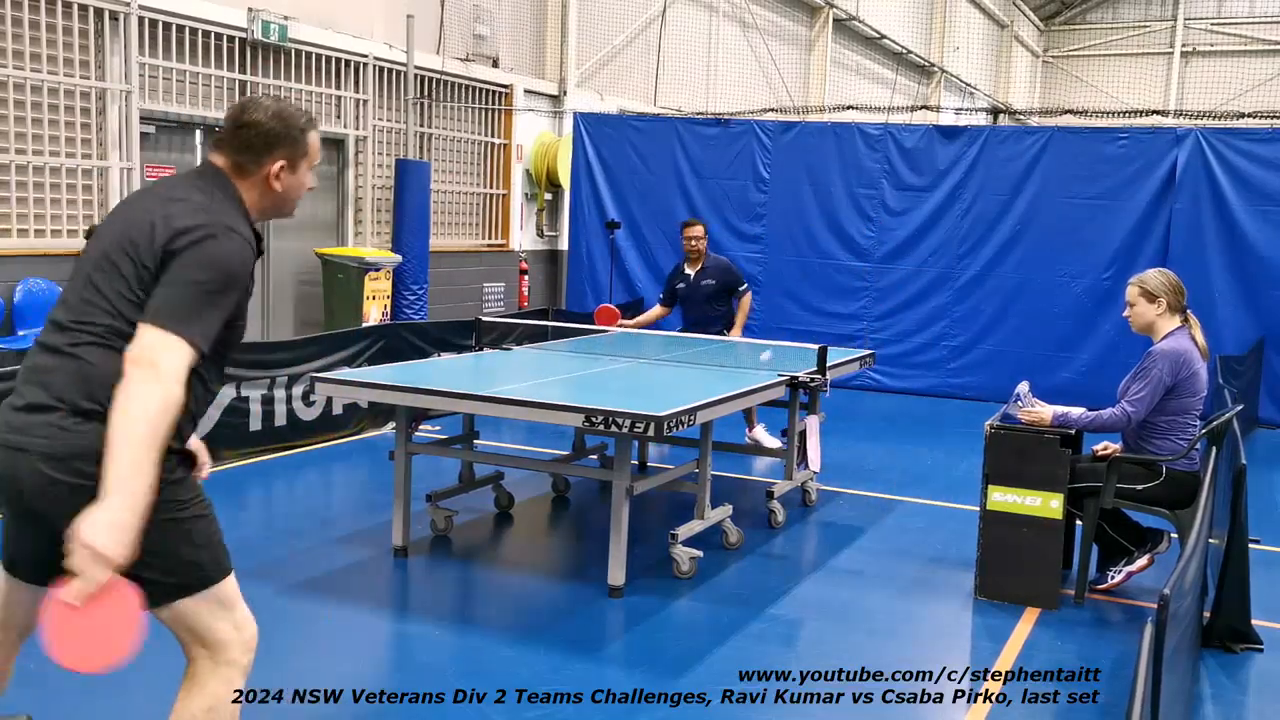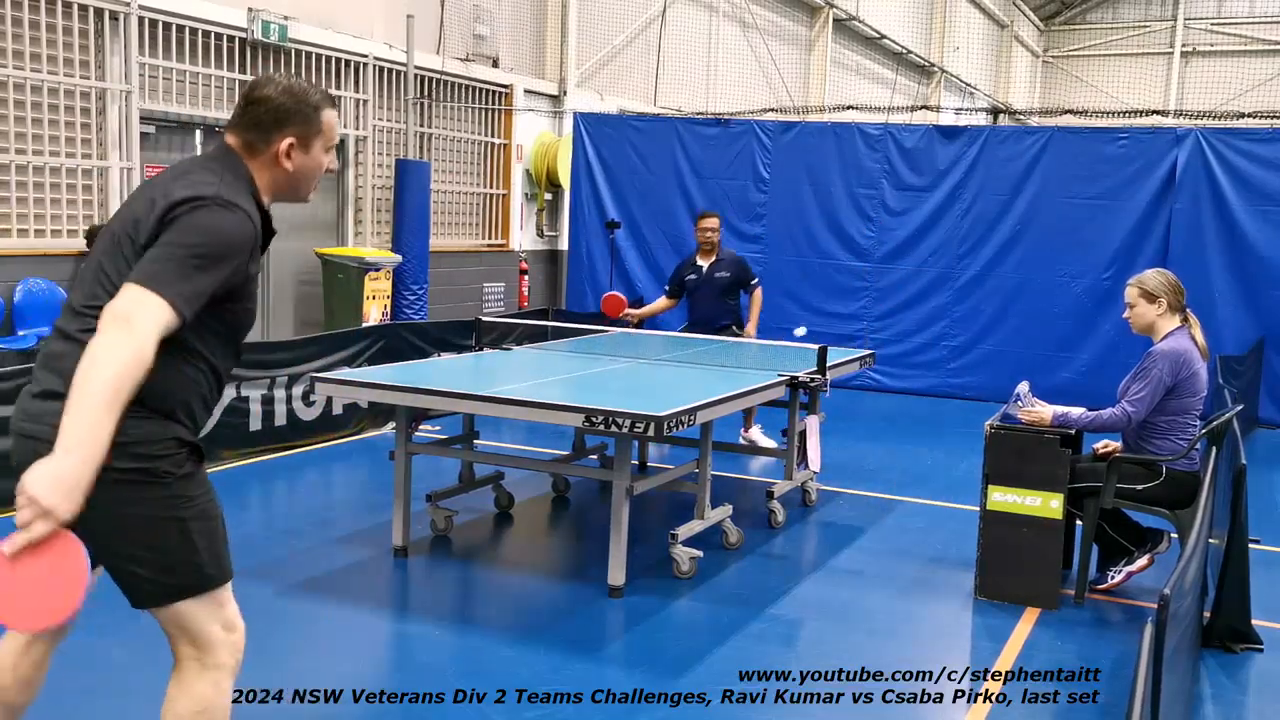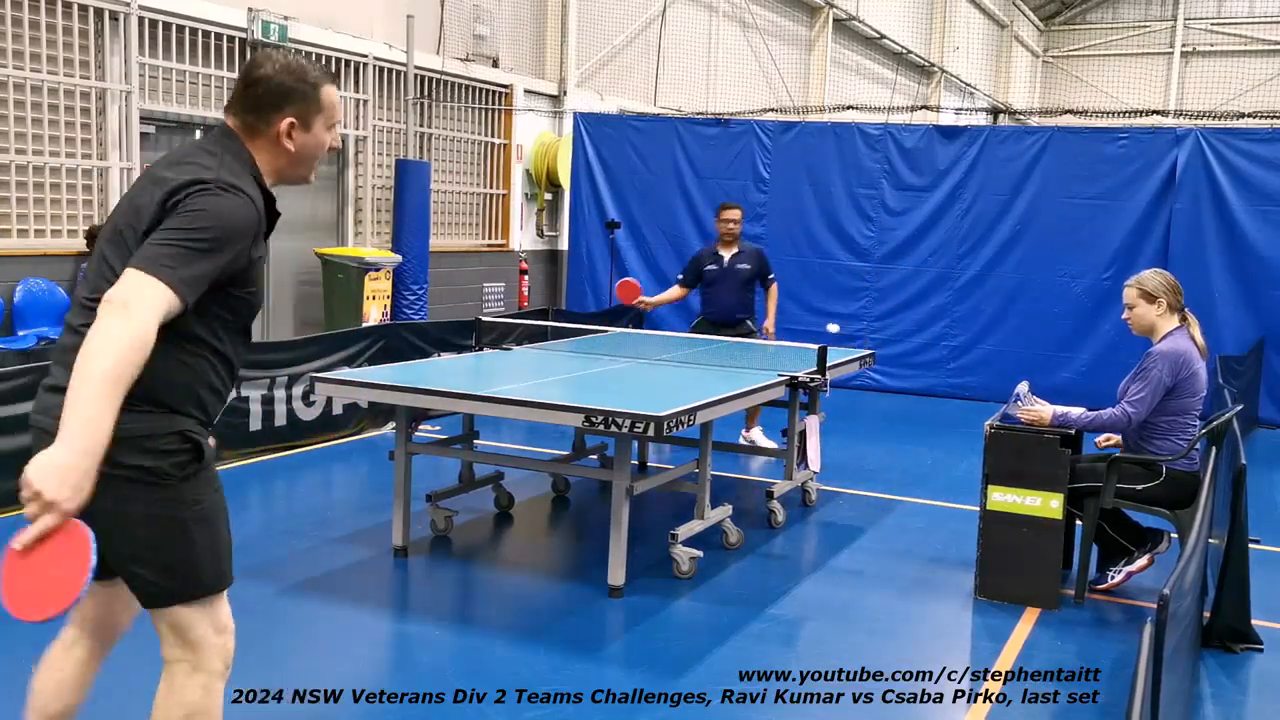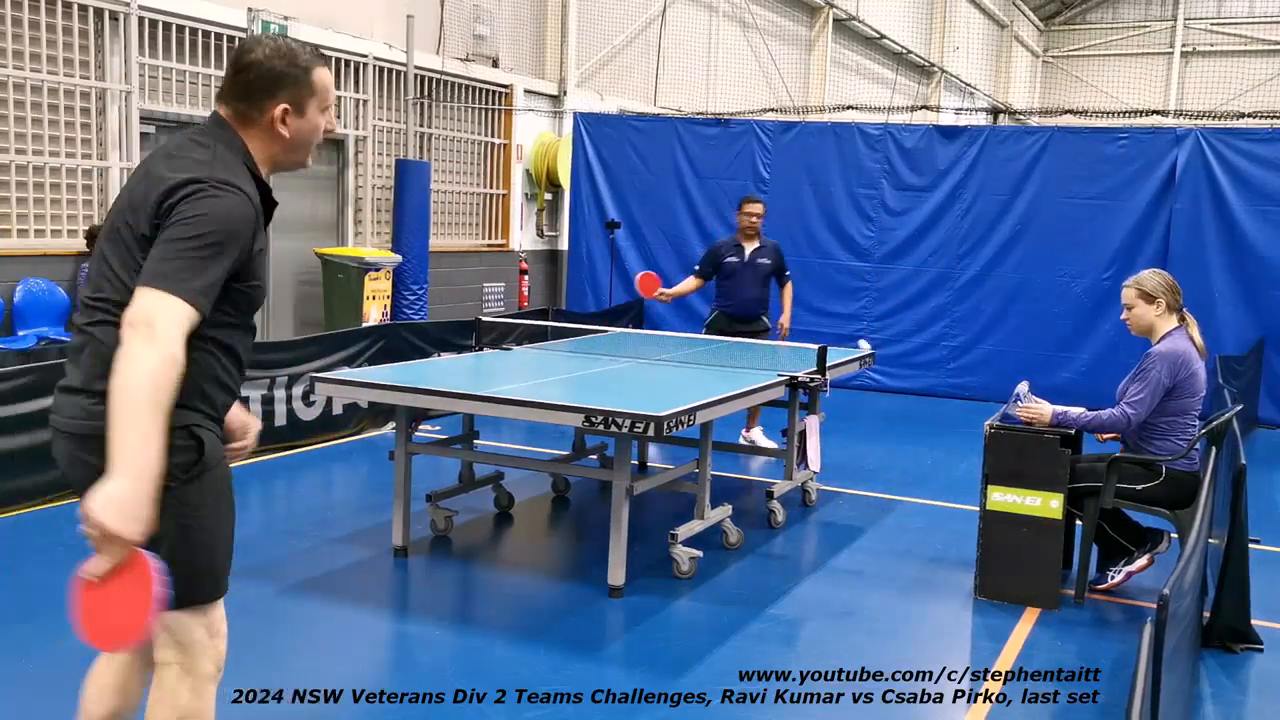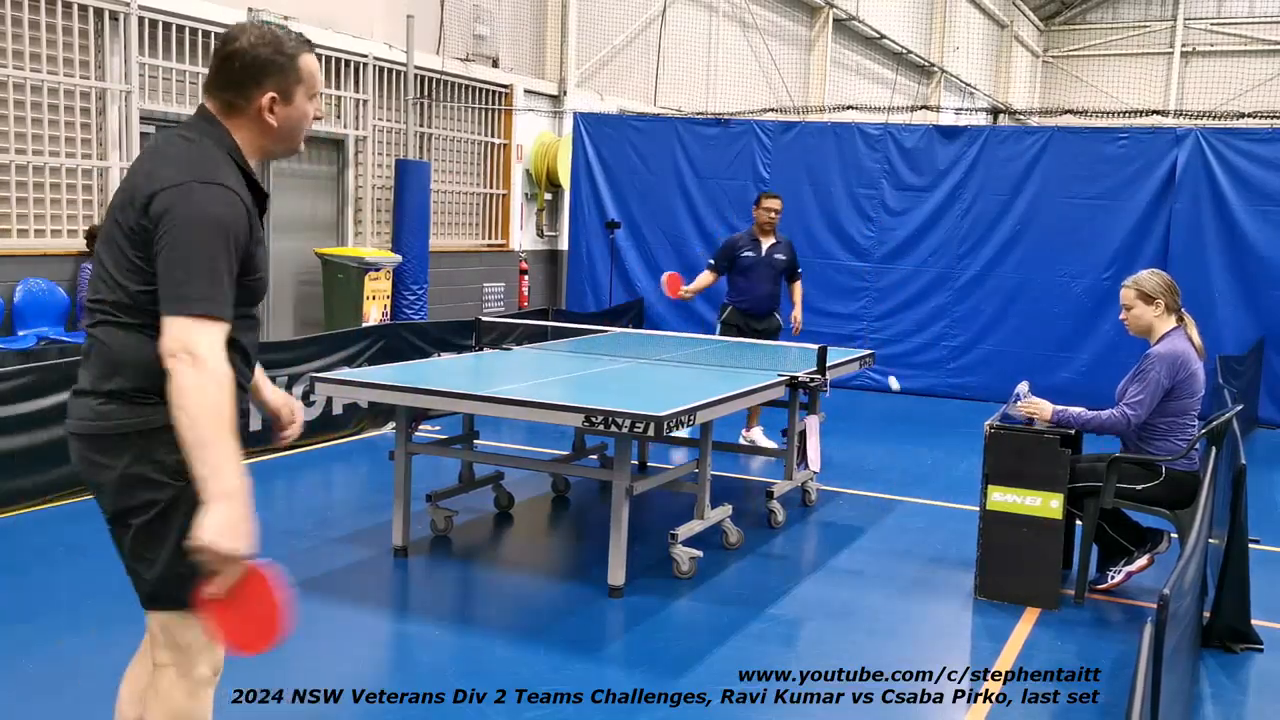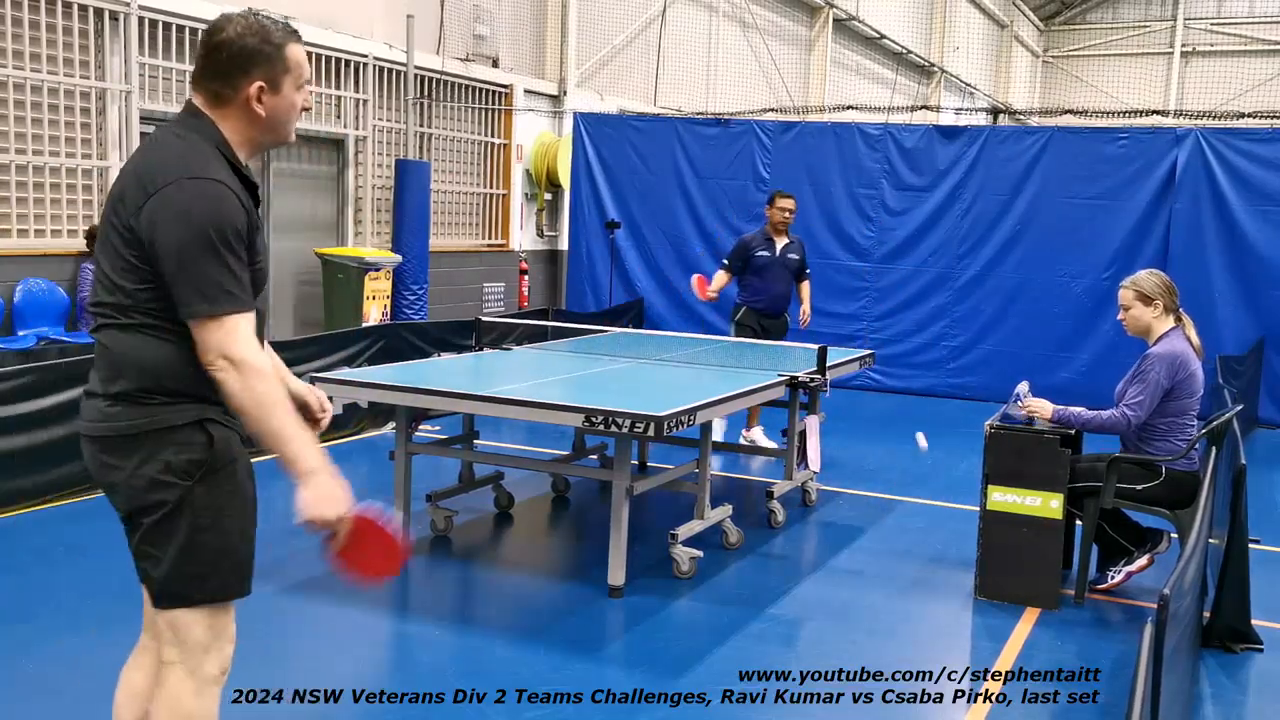
dt=0.1s
person 1, frame 1
left shoulder: (169, 198)
right shoulder: (222, 242)
right elbow: (154, 369)
left wrist: (173, 436)
right wrist: (119, 507)
right hip: (99, 456)
right knee: (227, 640)
person 1, frame 2
left shoulder: (191, 180)
right shoulder: (226, 218)
right elbow: (128, 329)
right wrist: (75, 463)
right hip: (116, 447)
right knee: (214, 644)
person 1, frame 3
left shoulder: (200, 169)
right shoulder: (222, 200)
right elbow: (126, 318)
right wrist: (75, 454)
left hip: (89, 428)
right hip: (137, 442)
left knee: (97, 624)
right knee: (202, 643)
person 1, frame 4
left shoulder: (194, 157)
right shoulder: (219, 195)
right elbow: (153, 332)
left wrist: (217, 402)
right wrist: (132, 479)
left hip: (109, 425)
right hip: (150, 442)
left knee: (146, 639)
right knee: (193, 648)
person 1, frame 5
left shoulder: (190, 165)
right shoulder: (204, 194)
right elbow: (189, 355)
left wrist: (258, 388)
right wrist: (226, 501)
left hip: (128, 427)
right hip: (155, 438)
left knee: (169, 638)
right knee: (190, 651)
person 1, frame 6
left shoulder: (187, 154)
right shoulder: (198, 188)
right elbow: (229, 355)
left wrist: (287, 381)
right wrist: (312, 472)
left hip: (141, 426)
right hip: (170, 436)
left knee: (167, 636)
right knee: (198, 648)
person 2, frame 1
left shoulder: (1167, 353)
right shoulder: (1177, 345)
left elbow: (1127, 415)
left wrist: (1058, 418)
right wrist: (1123, 445)
left hip: (1167, 476)
right hip: (1162, 465)
left knee: (1065, 480)
left ankle: (1141, 543)
right ankle: (1119, 556)
person 2, frame 2
left shoulder: (1167, 353)
right shoulder: (1177, 345)
left elbow: (1127, 415)
left wrist: (1058, 418)
right wrist: (1124, 444)
left hip: (1167, 476)
right hip: (1162, 465)
left knee: (1065, 479)
right knee: (1065, 467)
left ankle: (1141, 543)
right ankle: (1120, 556)
person 2, frame 3
left shoulder: (1167, 354)
right shoulder: (1175, 346)
left elbow: (1127, 416)
left wrist: (1057, 417)
right wrist: (1123, 438)
left hip: (1167, 476)
right hip: (1161, 465)
left knee: (1064, 479)
right knee: (1065, 467)
left ankle: (1141, 542)
right ankle: (1119, 556)
person 2, frame 4
left shoulder: (1166, 354)
right shoulder: (1174, 346)
left elbow: (1126, 416)
left wrist: (1057, 416)
right wrist: (1122, 433)
left hip: (1167, 476)
right hip: (1162, 466)
left knee: (1065, 480)
right knee: (1065, 467)
left ankle: (1141, 542)
right ankle: (1120, 555)
person 2, frame 5
left shoulder: (1165, 355)
right shoulder: (1170, 347)
left elbow: (1127, 418)
left wrist: (1057, 414)
left hip: (1167, 476)
right hip: (1160, 465)
left knee: (1065, 479)
right knee: (1066, 467)
left ankle: (1141, 542)
right ankle: (1119, 556)
person 2, frame 6
left shoulder: (1164, 356)
right shoulder: (1169, 347)
left elbow: (1127, 419)
left wrist: (1058, 413)
left hip: (1166, 475)
right hip: (1159, 465)
left knee: (1065, 479)
right knee: (1066, 468)
left ankle: (1140, 542)
right ankle: (1120, 555)
person 3, frame 1
left shoulder: (722, 266)
right shoulder: (676, 274)
left elbow: (745, 296)
right elbow: (664, 306)
left wrist: (736, 330)
right wrist: (633, 323)
left hip: (721, 337)
right hip: (690, 336)
left ankle: (754, 430)
person 3, frame 2
left shoulder: (734, 261)
right shoulder: (685, 266)
left elbow: (755, 291)
right elbow: (669, 299)
left wrist: (752, 324)
right wrist: (639, 313)
left hip: (727, 333)
right hip: (694, 333)
left ankle: (750, 430)
person 3, frame 3
left shoulder: (754, 254)
right shoulder: (702, 257)
left elbow: (771, 286)
right elbow: (682, 288)
left wrist: (770, 318)
right wrist: (653, 301)
left hip: (742, 328)
right hip: (706, 327)
left ankle: (751, 431)
person 3, frame 4
left shoulder: (772, 250)
right shoulder: (720, 249)
left elbow: (785, 283)
right elbow: (697, 278)
left wrist: (786, 314)
right wrist: (671, 293)
left hip: (756, 325)
right hip: (722, 321)
left ankle: (751, 431)
person 3, frame 5
left shoulder: (786, 247)
right shoulder: (735, 242)
left elbow: (795, 280)
right elbow: (711, 271)
left wrist: (797, 308)
right wrist: (691, 289)
left hip: (767, 322)
right hip: (734, 316)
left ankle: (752, 431)
person 3, frame 6
left shoulder: (797, 247)
right shoulder: (748, 241)
left elbow: (803, 280)
right elbow: (726, 272)
left wrist: (806, 303)
right wrist: (712, 289)
left hip: (777, 320)
right hip: (748, 316)
left ankle: (752, 430)
right ankle: (720, 417)
